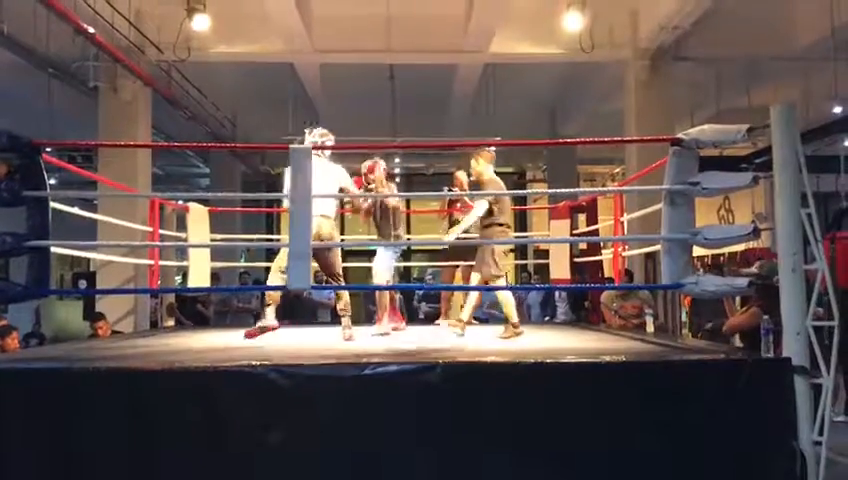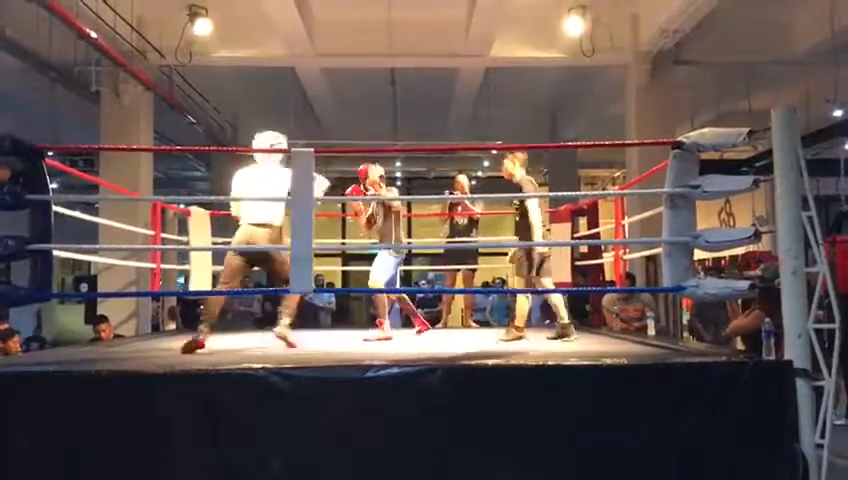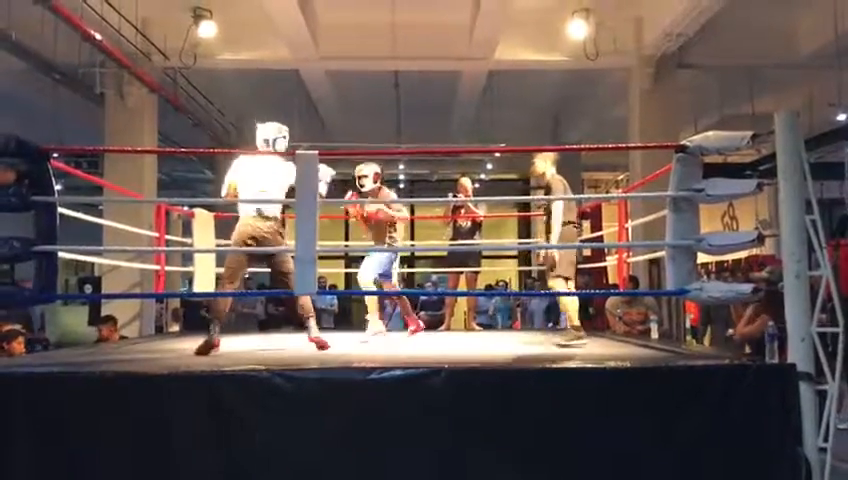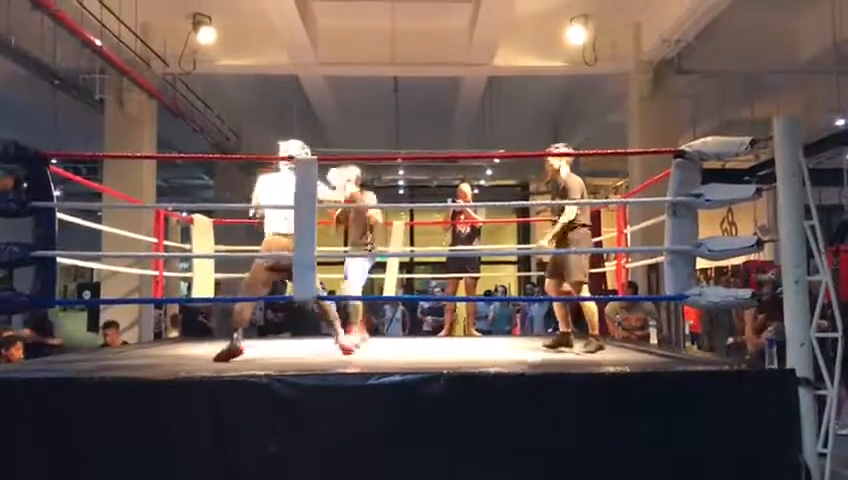
dt=0.4s
person 1, frame 1
right shoulder: (336, 170)
right elbow: (356, 197)
right hip: (328, 227)
left knee: (278, 272)
right knee: (336, 280)
left ankle: (269, 317)
right ankle: (347, 327)
person 1, frame 2
left shoulder: (243, 175)
right shoulder: (285, 174)
left elbow: (236, 211)
right elbow: (315, 193)
right wrist: (322, 182)
left hip: (246, 235)
right hip: (271, 236)
left knee: (223, 287)
left ankle: (201, 333)
right ankle: (283, 325)
person 1, frame 3
left shoulder: (242, 162)
right shoulder: (288, 167)
left elbow: (226, 194)
right elbow: (319, 190)
right wrist: (325, 176)
left hip: (246, 226)
right hip: (271, 228)
left knee: (228, 282)
right knee: (293, 282)
left ankle: (214, 334)
right ankle: (313, 331)
person 1, frame 4
left shoulder: (266, 180)
left elbow: (254, 212)
right elbow: (338, 197)
left hip: (273, 246)
left knee: (248, 294)
left ankle: (236, 340)
right ankle: (341, 337)
person 2, frame 1
left shoulder: (491, 183)
right shoulder: (493, 183)
left elbow: (478, 211)
right elbow: (483, 212)
left wrist: (457, 231)
right wrist: (459, 229)
left hip: (495, 237)
right hip: (490, 238)
left knee: (498, 282)
right knee: (476, 279)
left ankle: (514, 325)
right ankle: (462, 321)
person 2, frame 2
left shoulder: (524, 183)
right shoulder: (526, 183)
left elbow: (534, 211)
left wrist: (536, 239)
right wrist: (516, 249)
left hip: (534, 239)
right hip: (531, 239)
left knee: (521, 283)
right knee: (544, 283)
left ankle: (518, 328)
right ankle: (566, 325)
person 2, frame 3
left shoulder: (554, 182)
right shoulder: (553, 183)
left elbow: (558, 212)
left wrist: (553, 243)
right wrist: (545, 248)
left hip: (563, 237)
right hip: (565, 238)
left knee: (556, 282)
right knee: (566, 284)
left ankle: (576, 329)
right ankle: (571, 329)
person 2, frame 4
left shoulder: (572, 182)
right shoulder: (558, 186)
left elbow: (569, 215)
left wrist: (548, 238)
right wrist: (554, 241)
left hip: (575, 240)
right hip: (563, 243)
left knee: (579, 289)
right knee: (551, 286)
left ankle: (595, 338)
right ankle: (565, 333)
person 3, frame 1
left shoulder: (389, 187)
right shoulder: (373, 193)
left elbow: (394, 203)
right elbow: (364, 214)
left wrist: (381, 184)
left hip: (392, 240)
right hip: (384, 240)
left knee: (380, 276)
right knee: (384, 280)
left ankle: (383, 322)
right ankle: (396, 320)
person 3, frame 2
left shoulder: (389, 192)
right shoulder: (374, 201)
left elbow: (397, 206)
right elbow: (367, 226)
left wrist: (379, 187)
right wrist: (358, 208)
left hip: (392, 248)
right hip: (386, 248)
left knee: (375, 283)
right knee: (393, 292)
left ankle: (384, 328)
right ankle: (420, 322)
person 3, frame 3
left shoulder: (386, 194)
right shoulder: (369, 197)
left elbow: (405, 216)
right elbow: (367, 223)
left wrist: (386, 213)
right wrist: (356, 212)
left hip: (387, 245)
right hip: (381, 246)
left knee: (364, 276)
right knee: (390, 287)
left ankle: (375, 321)
right ankle: (413, 322)
person 3, frame 4
left shoulder: (368, 196)
right shoulder: (348, 201)
left elbow: (378, 220)
right elbow: (337, 222)
left wrist: (361, 204)
left hip: (365, 251)
right hip: (354, 250)
left knee: (352, 289)
right knee: (347, 291)
left ankle: (355, 331)
right ankle: (359, 329)
person 4, frame 1
right shoulder: (451, 198)
right elbow: (442, 215)
left wrist: (462, 196)
right wrist: (446, 198)
left knee: (467, 279)
right knee: (446, 279)
right ankle: (443, 314)
person 4, frame 2
left shoulder: (475, 201)
right shoulder: (452, 202)
left elbow: (476, 214)
right elbow: (443, 218)
left wrist: (463, 200)
right wrist: (447, 201)
left hip: (469, 244)
right hip: (452, 244)
left knee: (468, 283)
right knee: (448, 283)
left ankle: (468, 318)
right ankle: (444, 319)
person 4, frame 3
left shoulder: (478, 203)
right shoulder: (455, 205)
left elbow: (479, 217)
right elbow: (446, 221)
left wrist: (466, 203)
right wrist: (451, 204)
left hip: (472, 246)
left knee: (471, 285)
right knee: (451, 285)
left ankle: (471, 321)
right ankle: (447, 322)
person 4, frame 4
right shoulder: (454, 210)
left elbow: (479, 223)
right elbow: (445, 227)
left wrist: (465, 208)
right wrist: (450, 210)
left knee: (470, 291)
right knee: (450, 290)
left ankle: (470, 327)
right ankle: (447, 327)
